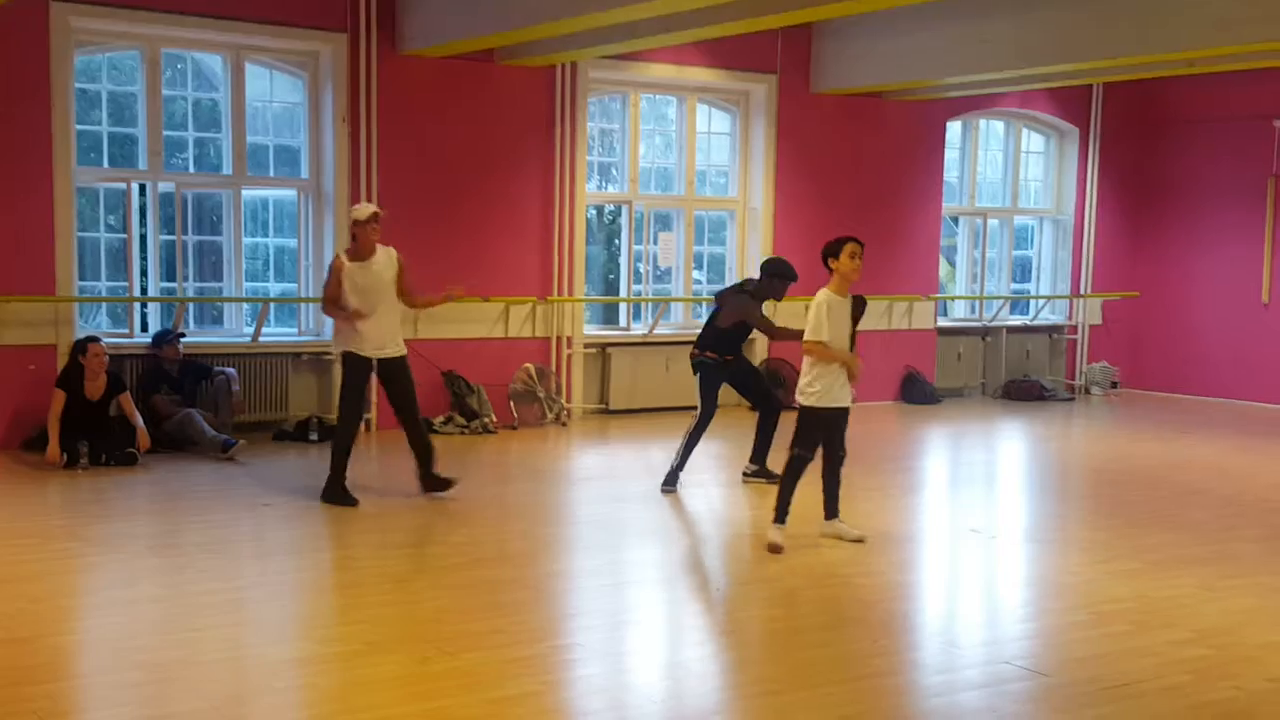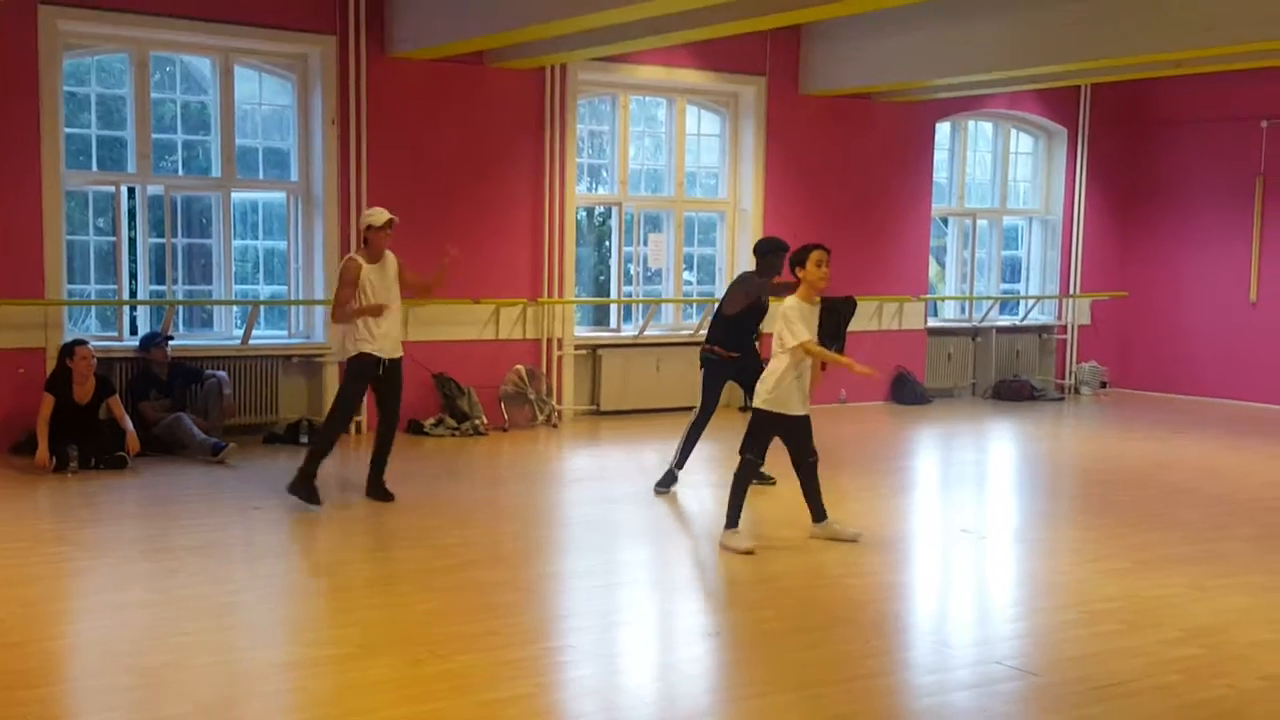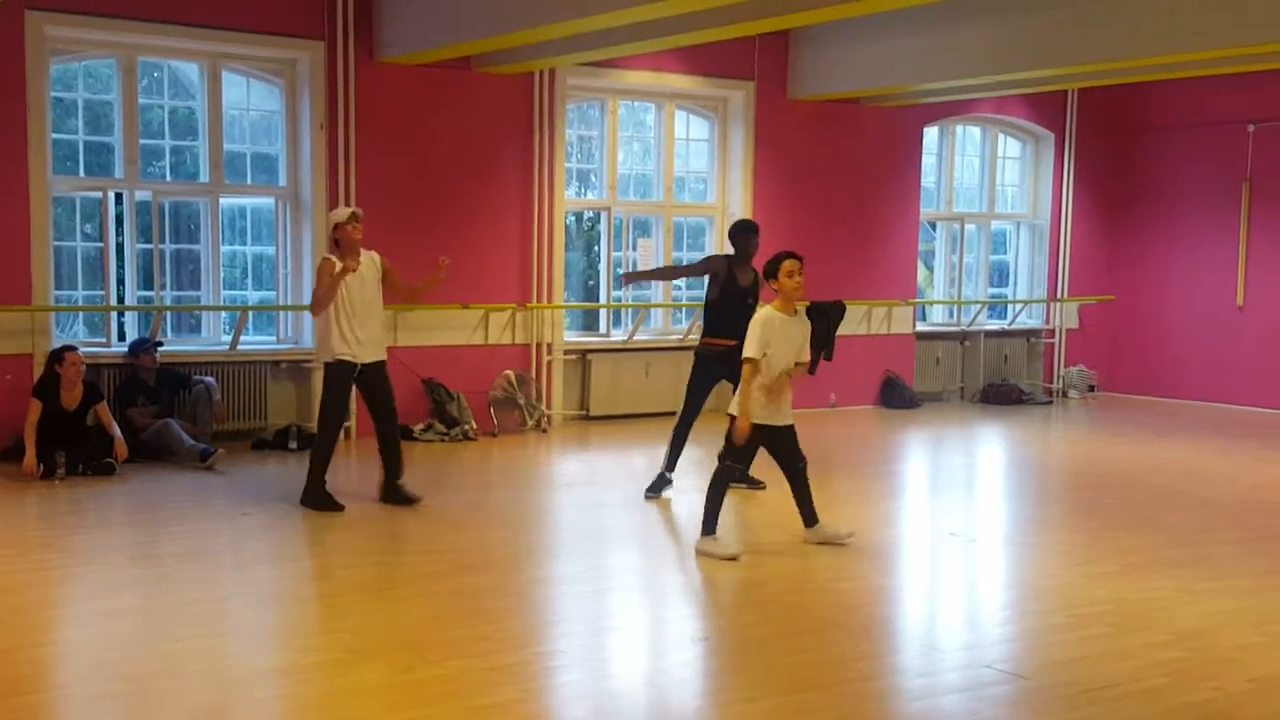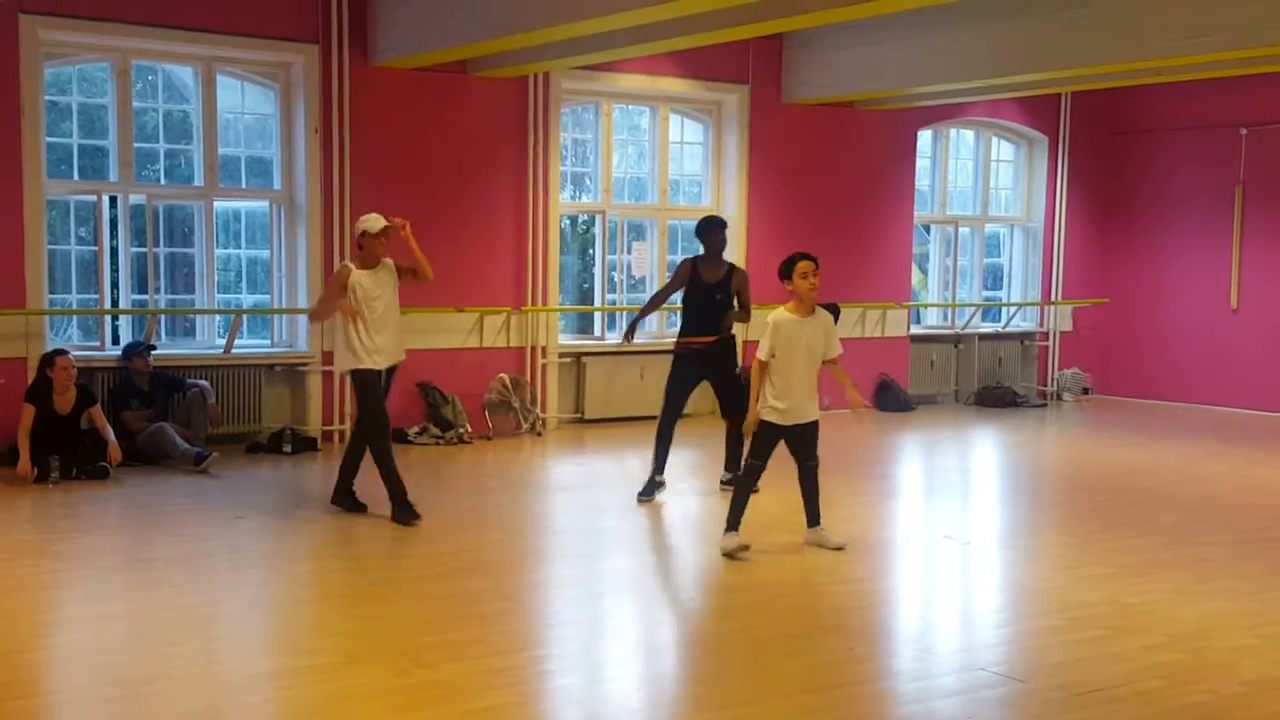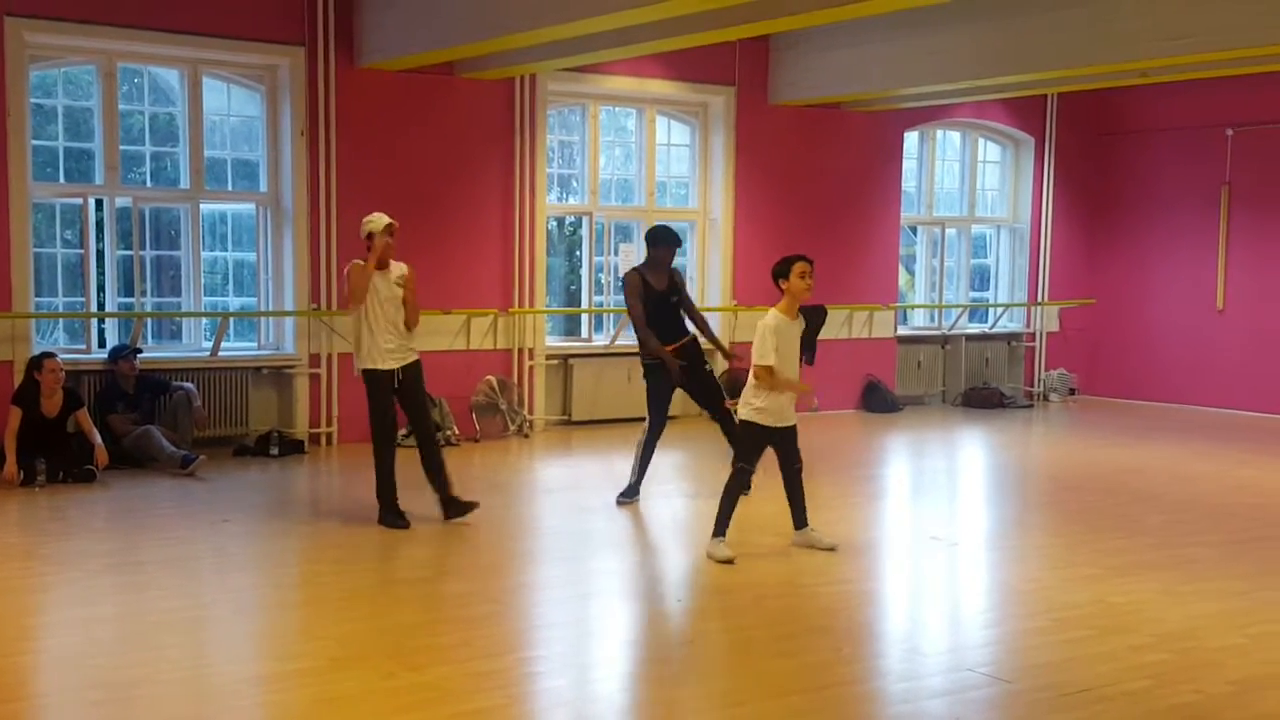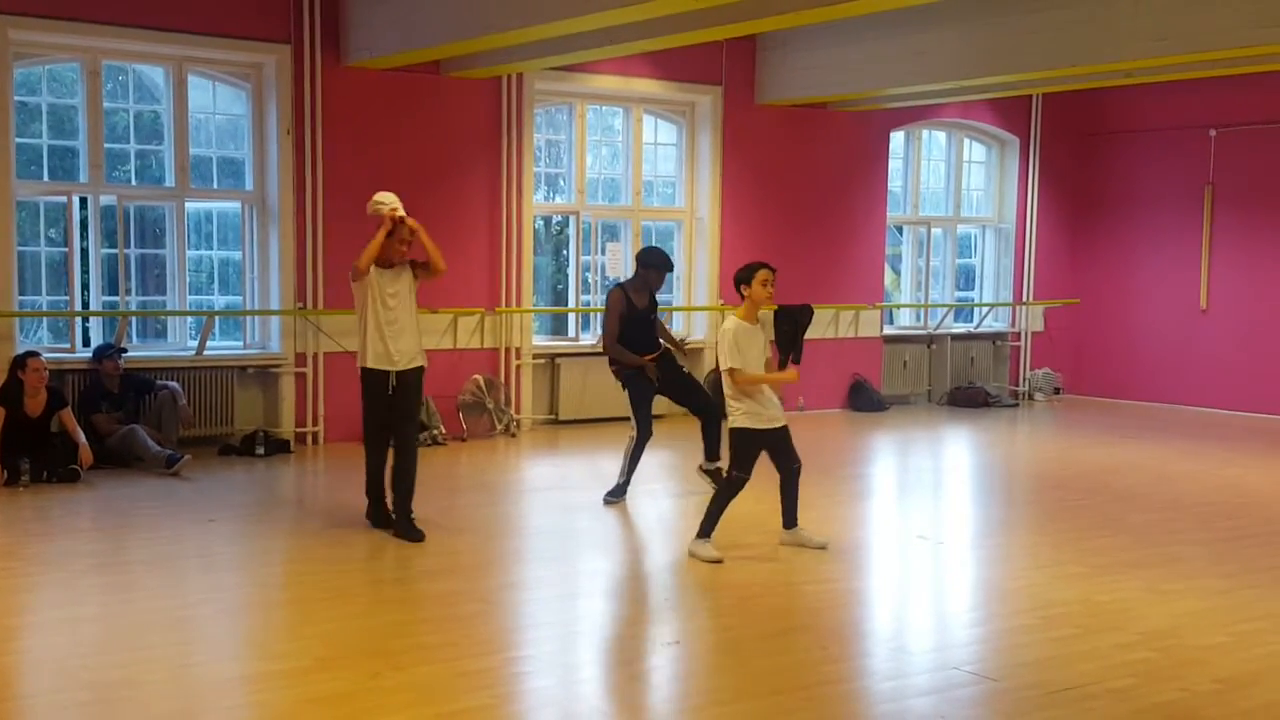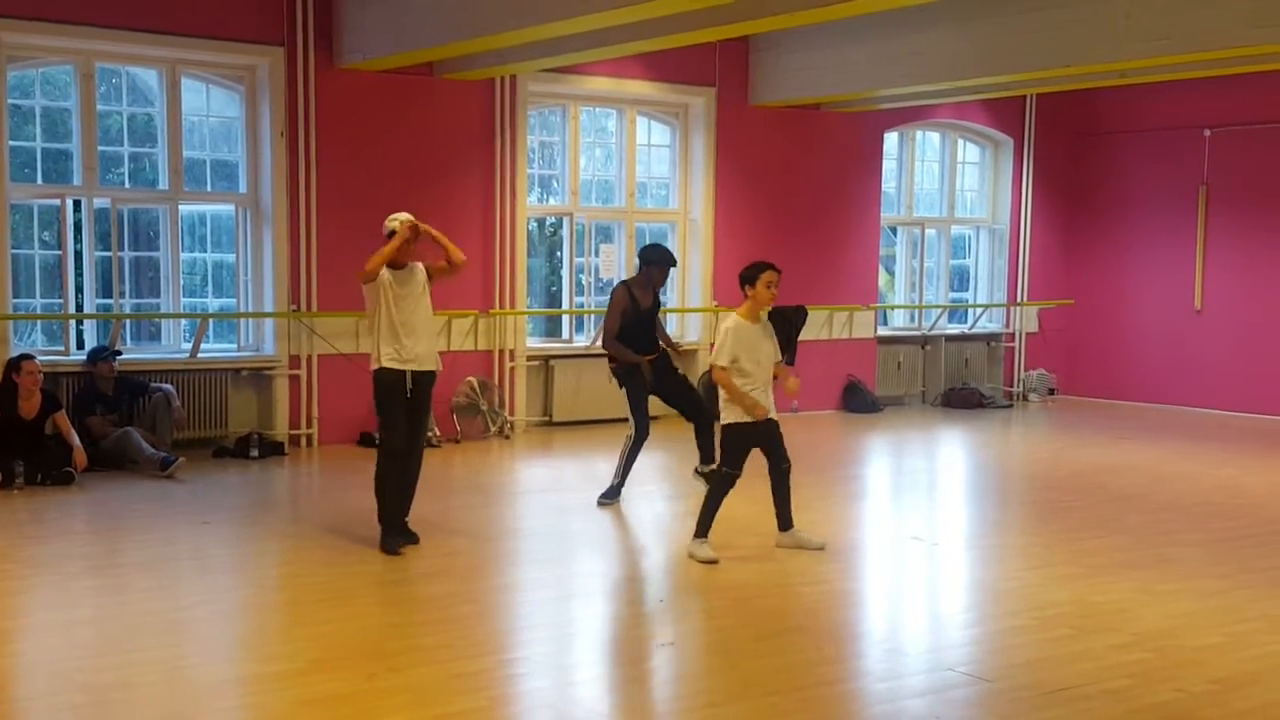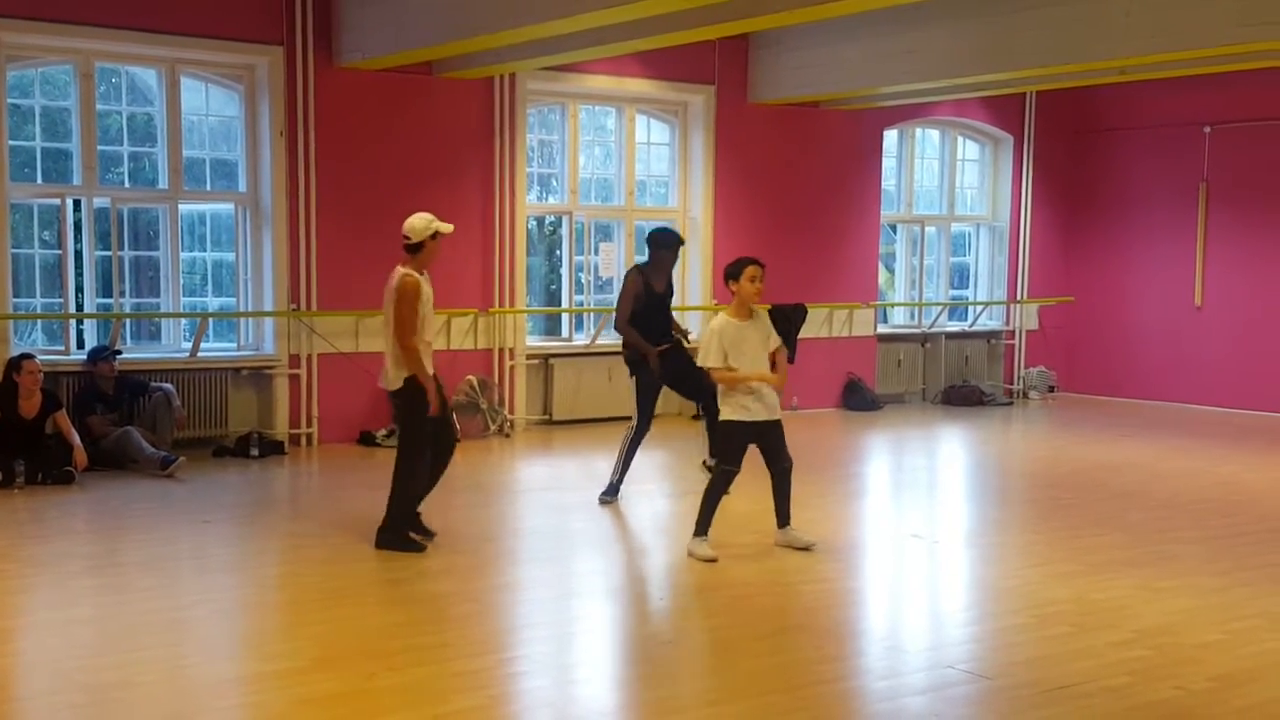
dt=0.5s
person 1, frame 1
left shoulder: (393, 258)
right shoulder: (340, 264)
left elbow: (409, 299)
right elbow: (327, 304)
left wrist: (444, 298)
right wrist: (344, 315)
left hip: (391, 347)
right hip: (355, 350)
left knee: (409, 413)
right knee: (350, 415)
left ankle: (427, 474)
right ankle: (335, 484)
person 1, frame 2
left shoulder: (393, 261)
right shoulder: (353, 266)
left elbow: (421, 290)
right elbow: (337, 315)
left wrist: (445, 268)
right wrist: (363, 311)
left hip: (391, 351)
right hip: (362, 350)
left knee: (389, 418)
right knee: (342, 413)
left ankle: (376, 480)
right ankle: (306, 476)
person 1, frame 3
left shoulder: (376, 261)
right shoulder: (328, 265)
left elbow: (411, 293)
right elbow: (316, 309)
left wrist: (436, 278)
right wrist: (338, 276)
left hip: (373, 353)
right hip: (341, 354)
left knee: (388, 416)
right knee: (332, 421)
left ankle: (391, 484)
right ankle: (314, 490)
person 1, frame 4
left shoulder: (391, 268)
right shoulder: (346, 273)
left elbow: (427, 276)
right elbow: (314, 315)
left wrist: (408, 238)
right wrist: (337, 305)
left hip: (388, 359)
right hip: (363, 362)
left knee: (367, 426)
right knee: (380, 428)
left ankle: (343, 490)
right ankle: (400, 501)
person 1, frame 5
left shoulder: (404, 271)
right shoulder: (356, 270)
left elbow: (412, 324)
right elbow: (354, 300)
left wrist: (411, 294)
right wrist: (376, 253)
left hip: (406, 359)
right hip: (375, 364)
left knee: (426, 428)
right knee: (384, 435)
left ankle: (447, 499)
right ankle: (388, 506)
person 1, frame 6
left shoulder: (411, 269)
right shoulder: (363, 274)
left elbow: (440, 268)
right elbow: (362, 264)
left wrist: (417, 228)
right wrist: (386, 225)
left hip: (410, 365)
right hip: (375, 366)
left knee: (406, 441)
right knee: (376, 441)
left ankle: (403, 516)
right ankle: (376, 505)
person 1, frame 7
left shoulder: (422, 271)
right shoulder: (375, 271)
left elbow: (459, 262)
right elbow: (372, 266)
left wrist: (433, 233)
right wrist: (401, 236)
left hip: (423, 367)
right hip: (389, 367)
left knee: (413, 448)
right knee: (392, 447)
left ankle: (399, 520)
right ankle: (388, 528)
person 1, frame 8
left shoulder: (419, 276)
right shoulder: (408, 282)
right elbow: (406, 341)
right wrist: (429, 387)
left hip: (422, 373)
right hip: (410, 377)
left knee: (444, 442)
right knee: (414, 453)
left ankle: (407, 512)
right ankle: (392, 530)
person 2, frame 1
left shoulder: (847, 301)
right shoulder: (823, 301)
right elbow: (812, 347)
left wrist: (849, 363)
right wrist: (847, 358)
left hip: (840, 394)
right hip: (816, 393)
left knee: (835, 457)
right knee: (800, 457)
left ankle: (831, 520)
right ankle: (778, 525)
person 2, frame 2
left shoulder: (815, 306)
right shoulder: (791, 307)
right elbow: (808, 348)
left wrist: (814, 376)
right wrist: (848, 363)
left hip: (797, 401)
right hip: (773, 399)
left knee: (807, 460)
right knee: (751, 461)
left ankle: (820, 522)
right ankle: (730, 529)
person 2, frame 3
left shoulder: (803, 322)
right shoulder: (762, 319)
left elbow: (802, 365)
right elbow: (749, 367)
left wrist: (786, 381)
right wrist: (744, 414)
left hip: (780, 413)
right hip: (750, 412)
left knee: (797, 466)
right knee: (729, 470)
left ankle: (813, 527)
right ankle: (707, 537)
person 2, frame 4
left shoulder: (825, 320)
right shoulder: (776, 320)
left elbow: (832, 362)
right elbow: (759, 364)
left wrist: (850, 390)
right wrist: (753, 407)
left hip: (807, 412)
right hip: (772, 411)
left knee: (809, 468)
right knee: (753, 469)
left ankle: (814, 528)
right ankle: (731, 532)
person 2, frame 5
left shoulder: (799, 322)
right shoulder: (770, 324)
right elbow: (761, 374)
right wrist: (796, 387)
left hip: (784, 414)
right hip: (757, 413)
left knee: (793, 468)
right knee: (742, 472)
left ankle: (802, 530)
right ankle: (717, 538)
person 2, frame 6
left shoulder: (759, 326)
right shoulder: (730, 329)
right elbow: (736, 377)
left wrist: (778, 382)
right wrist: (779, 377)
left hip: (771, 414)
right hip: (745, 419)
left knee: (791, 467)
right knee: (736, 479)
left ankle: (790, 530)
right ankle: (701, 539)
person 2, frame 7
left shoulder: (766, 326)
right shoulder: (731, 327)
left elbow: (776, 364)
right elbow: (718, 374)
left wrist: (790, 378)
right wrist: (750, 404)
left hip: (765, 414)
right hip: (736, 415)
left knee: (781, 467)
right knee: (727, 475)
left ankle: (786, 531)
right ankle: (699, 540)
person 2, frame 8
left shoulder: (762, 318)
right shoulder: (719, 326)
left elbow: (778, 349)
right elbow: (717, 374)
left wrist: (780, 379)
right wrist: (760, 376)
left hip: (767, 409)
right hip: (735, 412)
left knee: (782, 465)
right knee: (724, 473)
left ankle: (783, 529)
right ankle: (698, 537)
person 3, frame 1
left shoulder: (751, 287)
right shoulder: (744, 303)
left elbow: (719, 296)
right elbow: (773, 334)
left hip: (733, 357)
right hip: (708, 359)
left knee: (771, 406)
right knee: (706, 411)
left ankle: (755, 467)
right ankle: (675, 470)
person 3, frame 2
left shoulder: (761, 285)
right shoulder: (748, 282)
right elbow: (775, 289)
left wrist: (751, 329)
left hip: (745, 356)
right hip: (717, 356)
right knee: (705, 410)
right ankle: (673, 470)
person 3, frame 3
left shoulder: (757, 278)
right shoulder: (719, 265)
right elbow: (679, 272)
right wrist: (640, 275)
left hip: (741, 353)
right hip: (711, 352)
right knee: (690, 412)
left ankle: (737, 471)
right ankle: (665, 474)
person 3, frame 4
left shoulder: (737, 276)
right shoulder: (688, 267)
left elbow: (746, 314)
right elbow: (663, 295)
left wrist: (733, 315)
right wrist: (636, 320)
left hip: (721, 350)
right hip: (688, 351)
left knee: (737, 413)
right knee: (669, 413)
left ankle: (730, 474)
right ankle: (656, 477)
person 3, frame 5
left shoulder: (674, 275)
right shoulder: (633, 280)
left elbow: (691, 312)
right elbow: (640, 328)
left wrist: (719, 345)
right wrist: (667, 357)
left hip: (688, 351)
right hip: (657, 360)
left knee: (721, 409)
right knee: (655, 423)
right ankle: (634, 484)
person 3, frame 6
left shoulder: (649, 292)
right shoulder: (617, 296)
right elbow: (609, 345)
left wrist: (673, 343)
right wrist: (643, 364)
left hip: (662, 361)
right hip: (633, 369)
left knee: (710, 409)
right knee: (642, 429)
left ankle: (710, 465)
right ankle: (622, 484)
person 3, frame 7
left shoulder: (654, 290)
right shoulder: (622, 293)
right elbow: (608, 342)
left wrist: (666, 341)
right wrist: (640, 361)
left hip: (658, 362)
right hip: (630, 367)
left knee: (700, 411)
right knee: (640, 429)
left ankle: (705, 467)
right ankle: (616, 486)
person 3, frame 8
left shoulder: (667, 275)
right shoulder: (635, 278)
right elbow: (620, 324)
left wrist: (678, 329)
right wrist: (649, 350)
left hip: (671, 351)
right hip: (642, 357)
left knee: (713, 398)
right knee: (641, 422)
left ankle: (714, 461)
right ankle: (615, 484)
